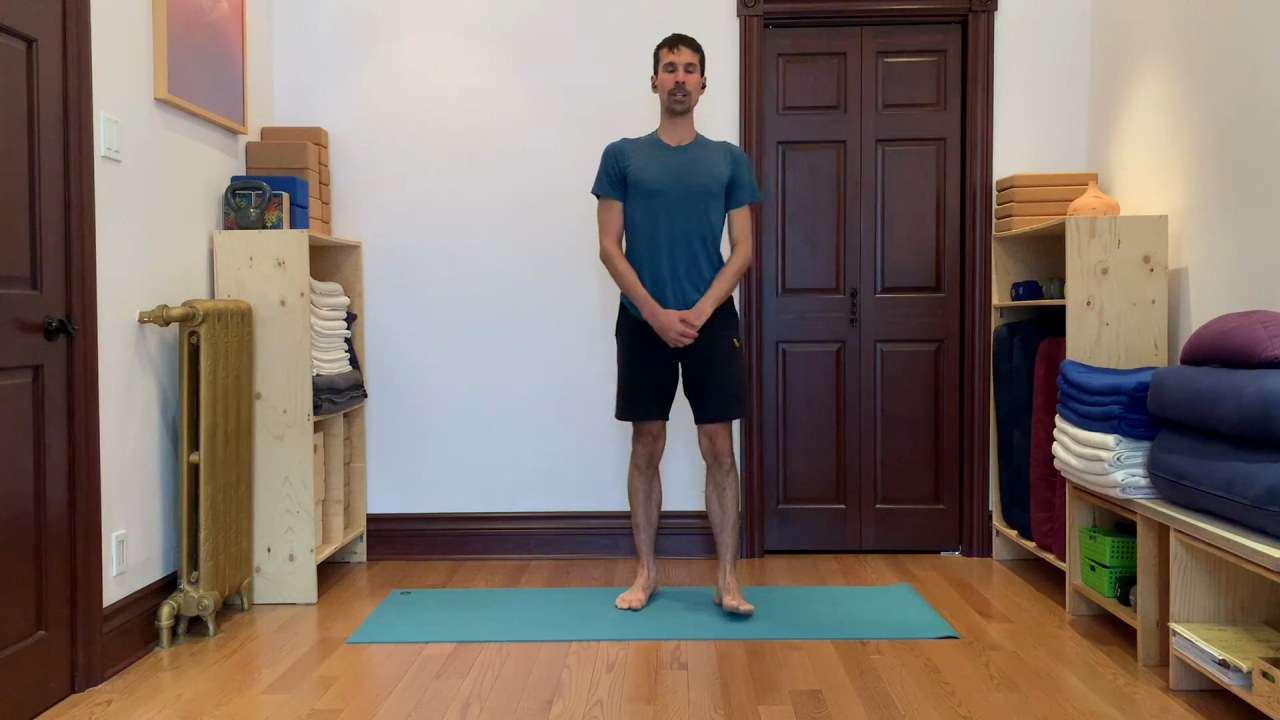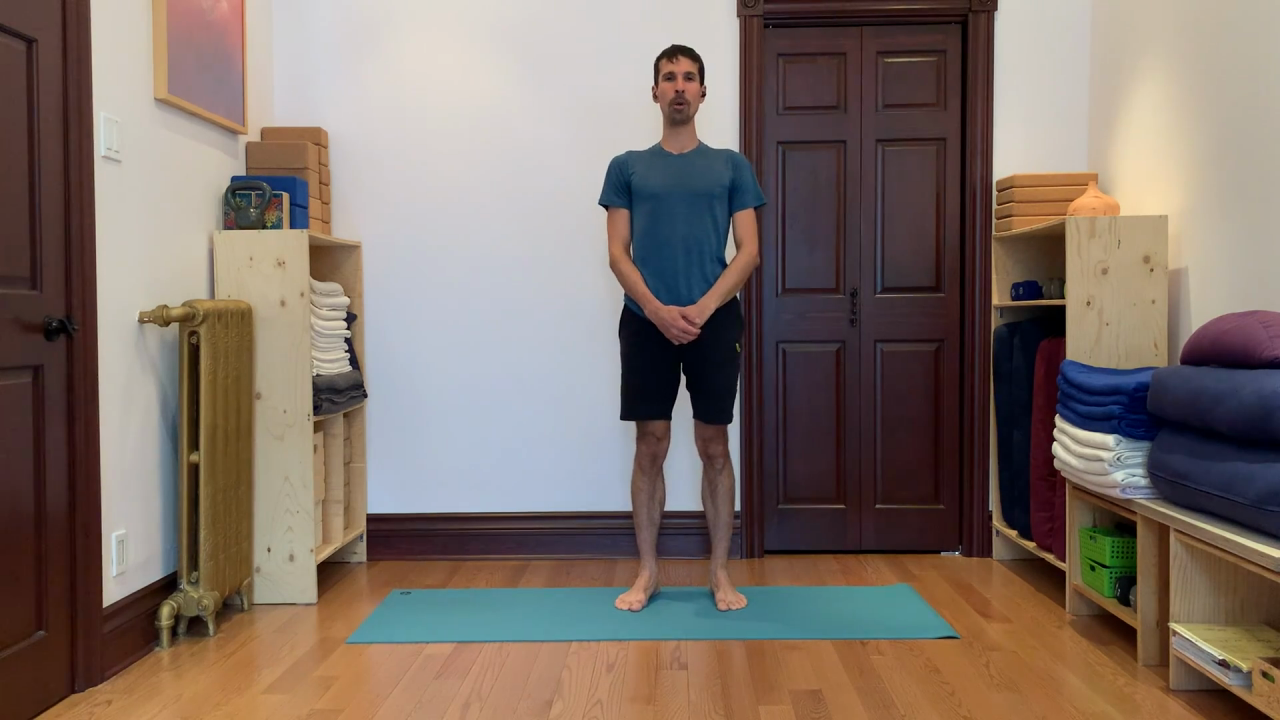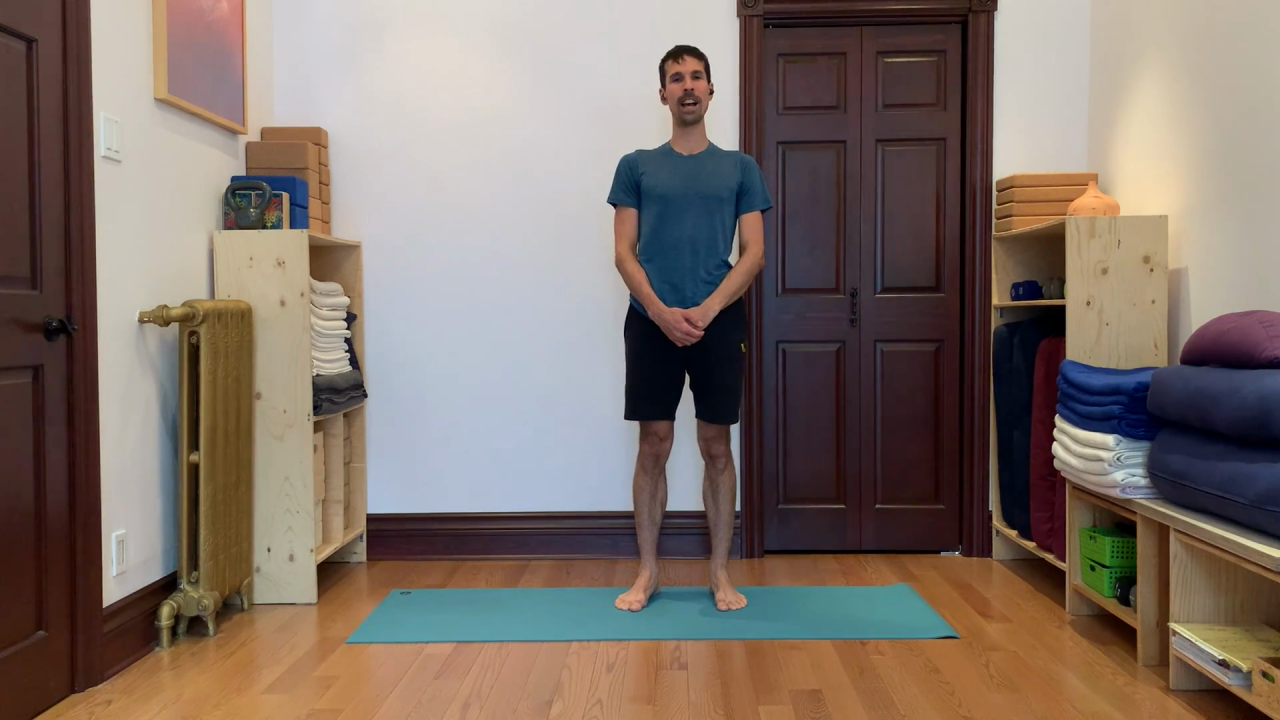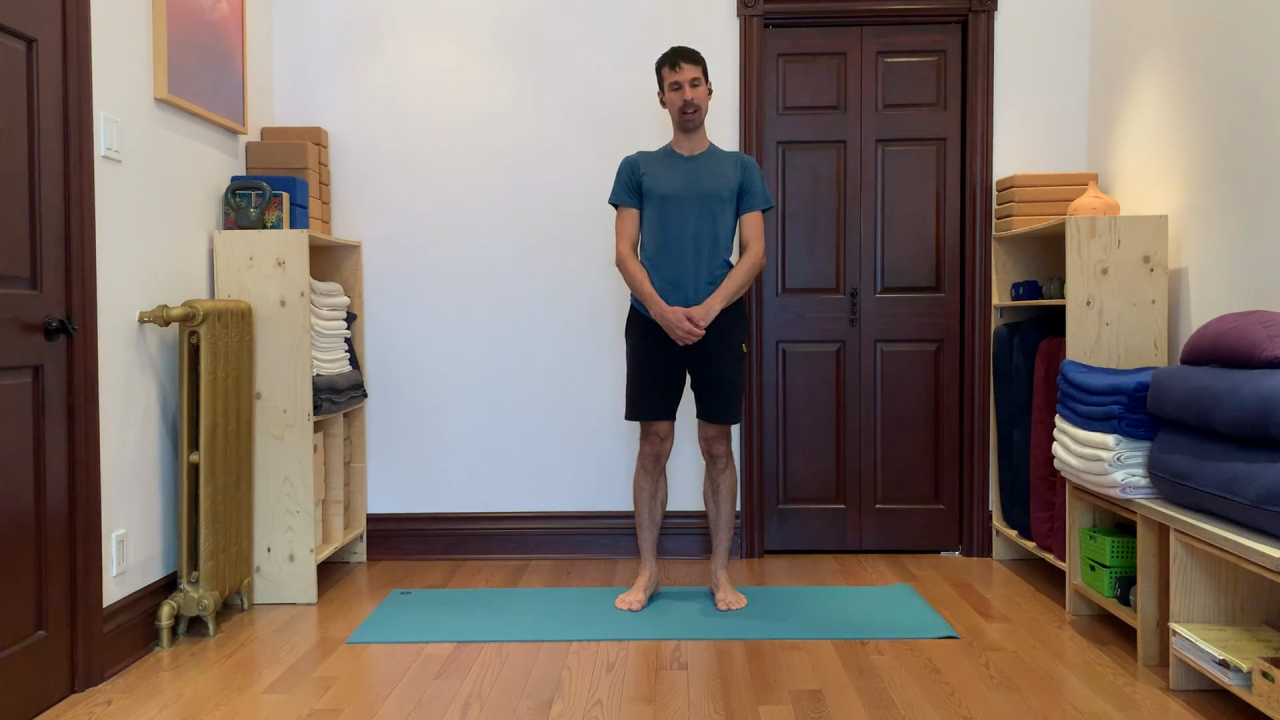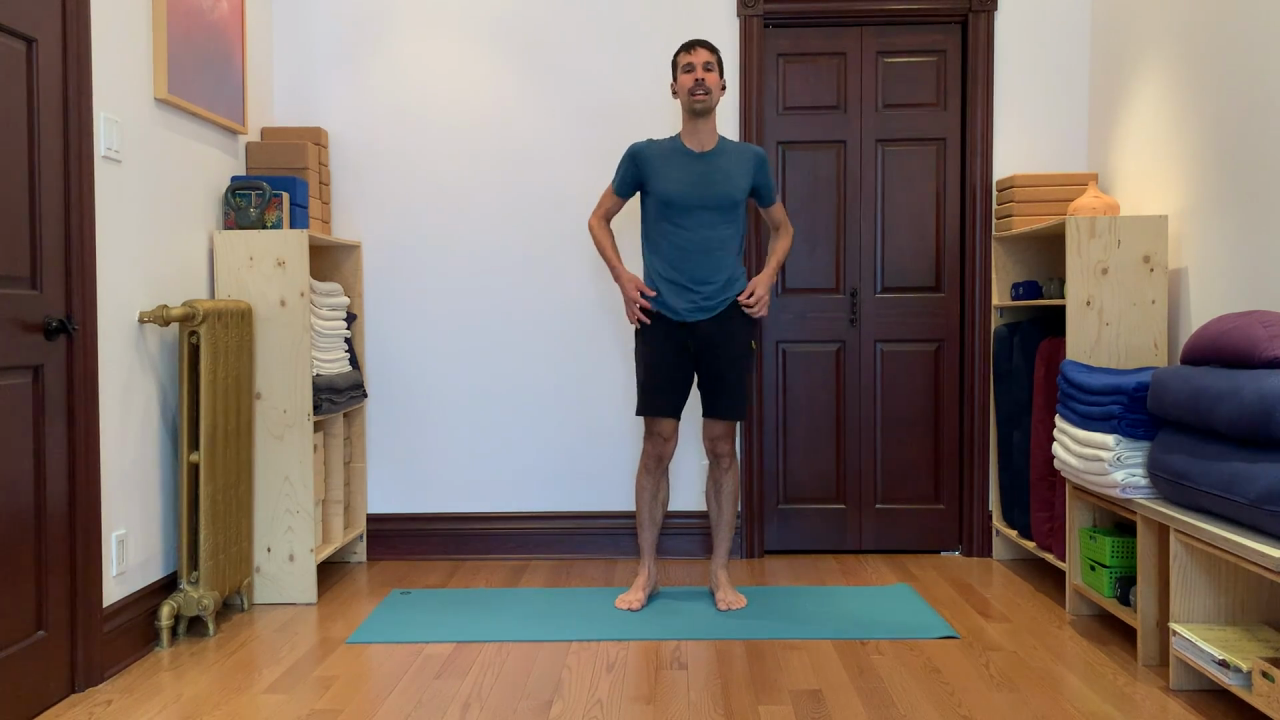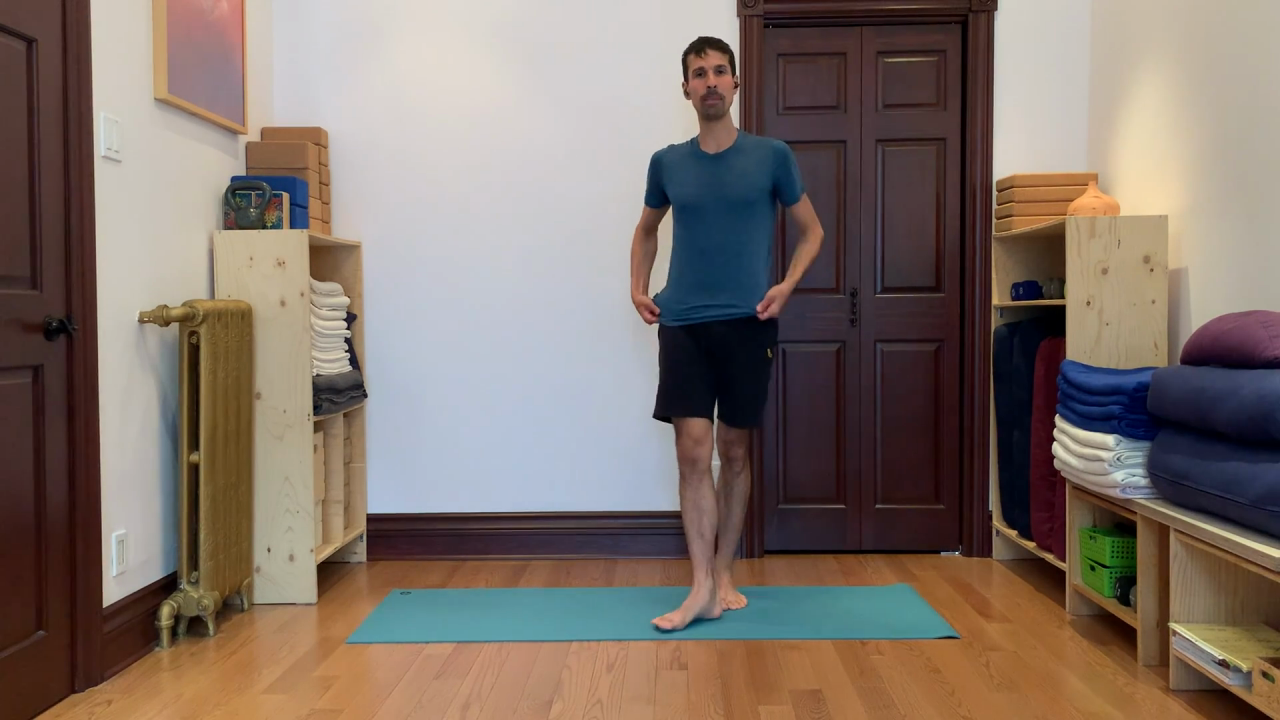
dt=0.7s
person 1, frame 1
left shoulder: (729, 159)
right shoulder: (622, 156)
left elbow: (743, 250)
right elbow: (610, 247)
left wrist: (702, 311)
right wrist: (653, 312)
left hip: (713, 322)
right hip: (644, 322)
left knee: (719, 451)
right knee: (646, 449)
left ankle: (727, 576)
right ankle: (646, 571)
person 1, frame 2
left shoulder: (731, 166)
right shoulder: (627, 167)
left elbow: (749, 252)
right elbow: (618, 253)
left wrist: (702, 309)
right wrist: (657, 310)
left hip: (714, 321)
right hip: (646, 321)
left knee: (714, 448)
right knee: (650, 447)
left ankle: (720, 571)
right ankle: (647, 571)
person 1, frame 3
left shoulder: (739, 168)
right shoulder: (636, 166)
left elbow: (753, 254)
right elbow: (624, 253)
left wrist: (706, 310)
right wrist: (661, 312)
left hip: (719, 322)
right hip: (651, 322)
left knee: (716, 447)
right knee: (653, 446)
left ankle: (720, 571)
right ankle: (647, 570)
person 1, frame 4
left shoulder: (740, 168)
right shoulder: (637, 167)
left elbow: (754, 253)
right elbow: (625, 253)
left wrist: (706, 309)
right wrist: (663, 311)
left hip: (720, 322)
right hip: (652, 322)
left knee: (717, 447)
right knee: (653, 446)
left ankle: (720, 571)
right ankle: (647, 570)
person 1, frame 5
left shoulder: (751, 160)
right shoulder: (645, 156)
left elbow: (782, 228)
right elbow: (598, 220)
left wrist: (766, 277)
right wrist: (623, 277)
left hip: (728, 319)
right hip: (663, 320)
left knee: (722, 446)
right knee: (658, 445)
left ankle: (720, 571)
right ankle: (646, 570)
person 1, frame 6
left shoulder: (771, 155)
right shoulder: (667, 162)
left elbow: (811, 230)
right elbow: (646, 230)
left wrist: (787, 283)
right wrist: (638, 287)
left hip: (747, 324)
right hip: (682, 324)
left knee: (734, 451)
right knee: (692, 451)
left ankle: (723, 571)
right ankle: (702, 588)
